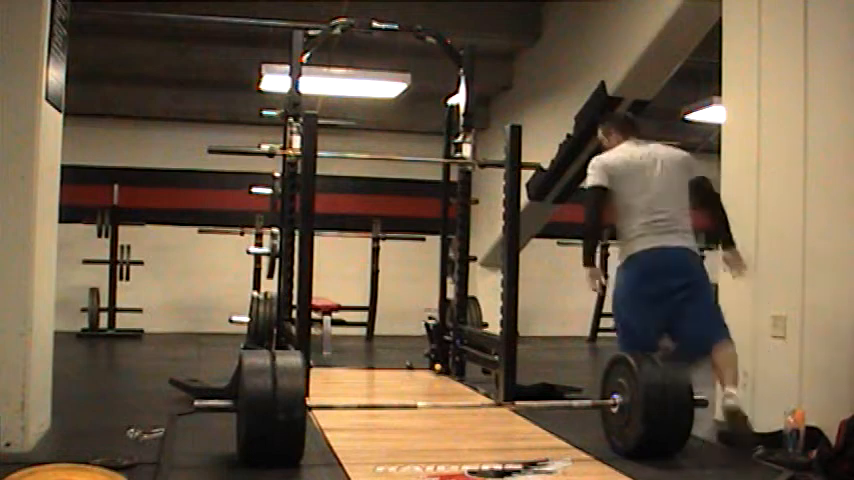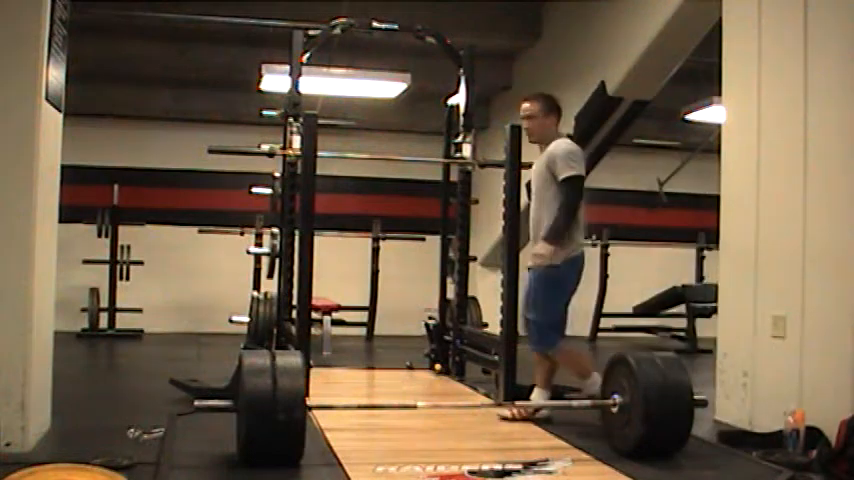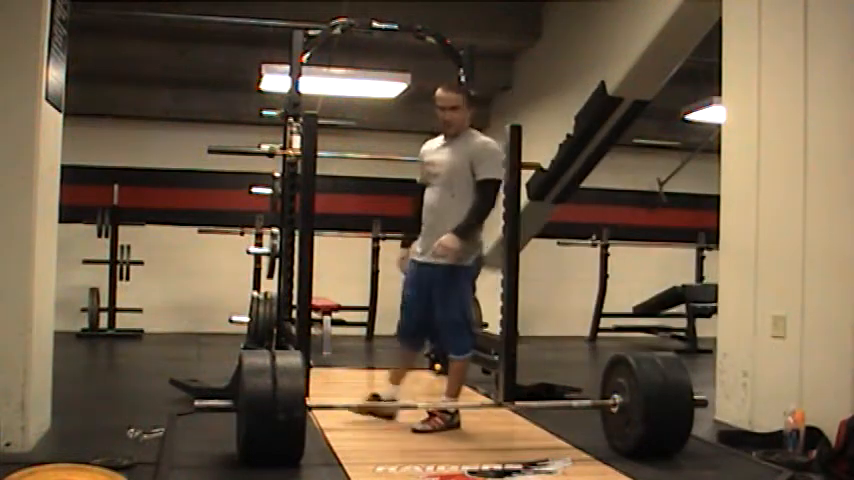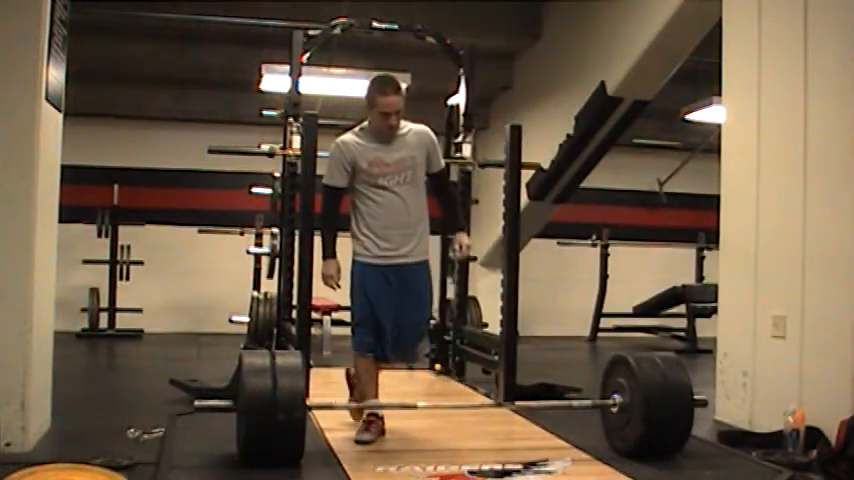
dt=1s
person 1, frame 1
left shoulder: (603, 163)
right shoulder: (678, 157)
left elbow: (593, 210)
right elbow: (710, 199)
left wrist: (590, 262)
right wrist: (729, 246)
left hip: (640, 259)
right hip: (684, 255)
left knee: (636, 347)
right knee: (711, 334)
right ankle: (731, 397)
person 1, frame 2
left shoulder: (563, 151)
right shoulder: (544, 156)
left elbow: (571, 200)
left wrist: (548, 241)
left hip: (556, 258)
right hip: (546, 258)
left knee: (543, 331)
right knee: (546, 332)
left ankle: (596, 386)
right ankle: (539, 401)
person 1, frame 3
left shoulder: (484, 148)
right shoulder: (429, 149)
left elbow: (487, 199)
left wrist: (458, 236)
right wrist: (407, 243)
left hip: (457, 259)
right hip: (422, 256)
left knee: (455, 332)
right knee: (409, 326)
left ankle: (449, 409)
right ankle: (388, 396)
person 1, frame 4
left shoulder: (423, 137)
right shoulder: (347, 147)
left elbow: (442, 186)
right elbow: (330, 205)
left wrist: (458, 229)
right wrist: (328, 256)
left hip: (415, 258)
right hip: (371, 260)
left knee: (410, 336)
right knee: (368, 337)
left ankle: (358, 376)
right ankle: (373, 414)
